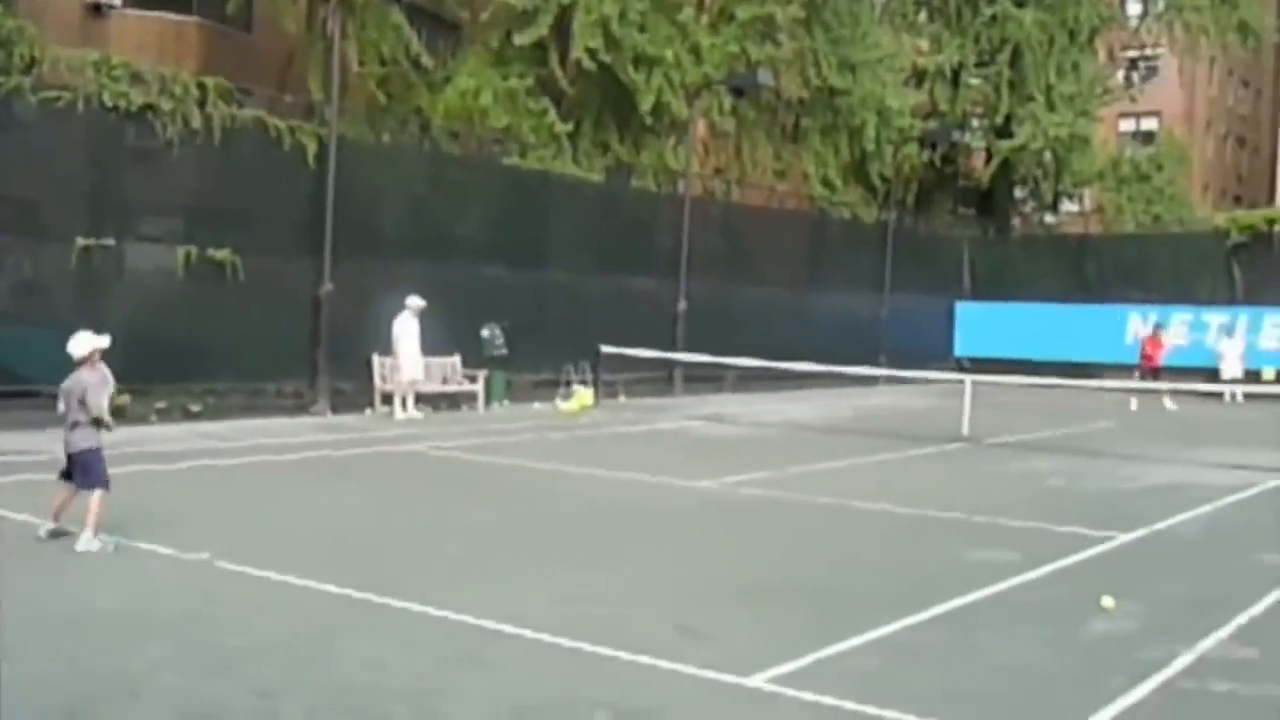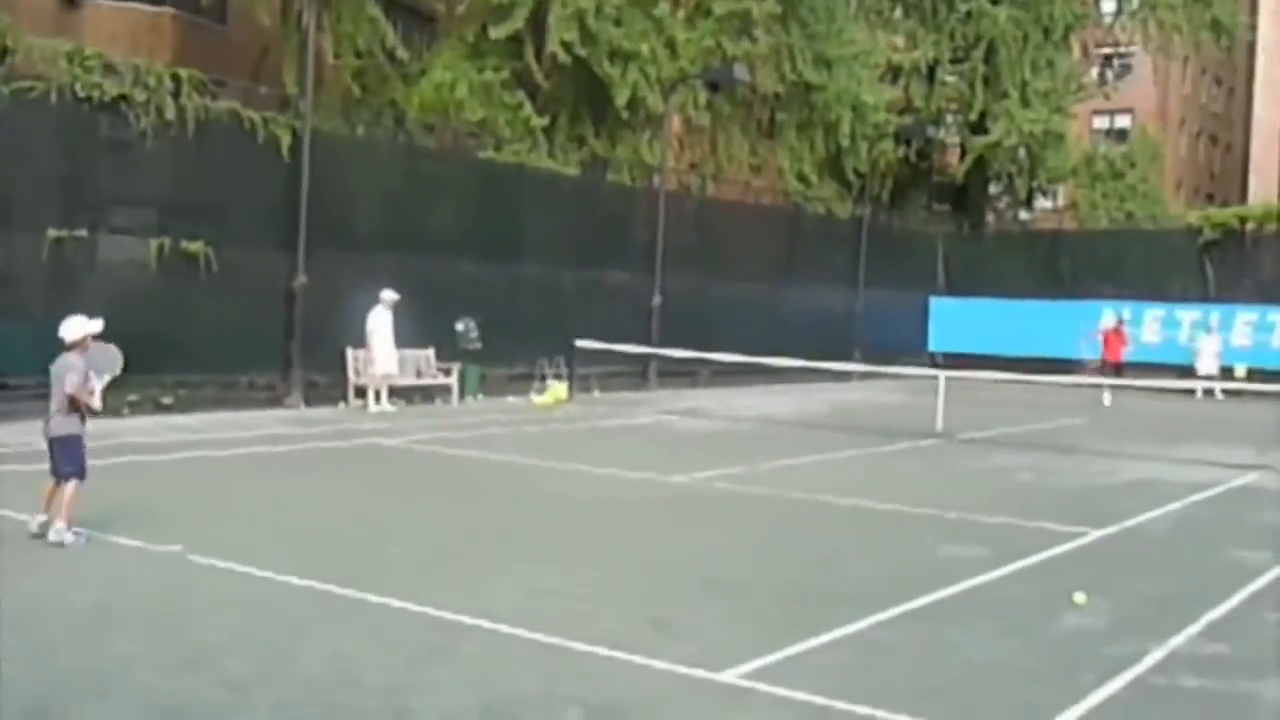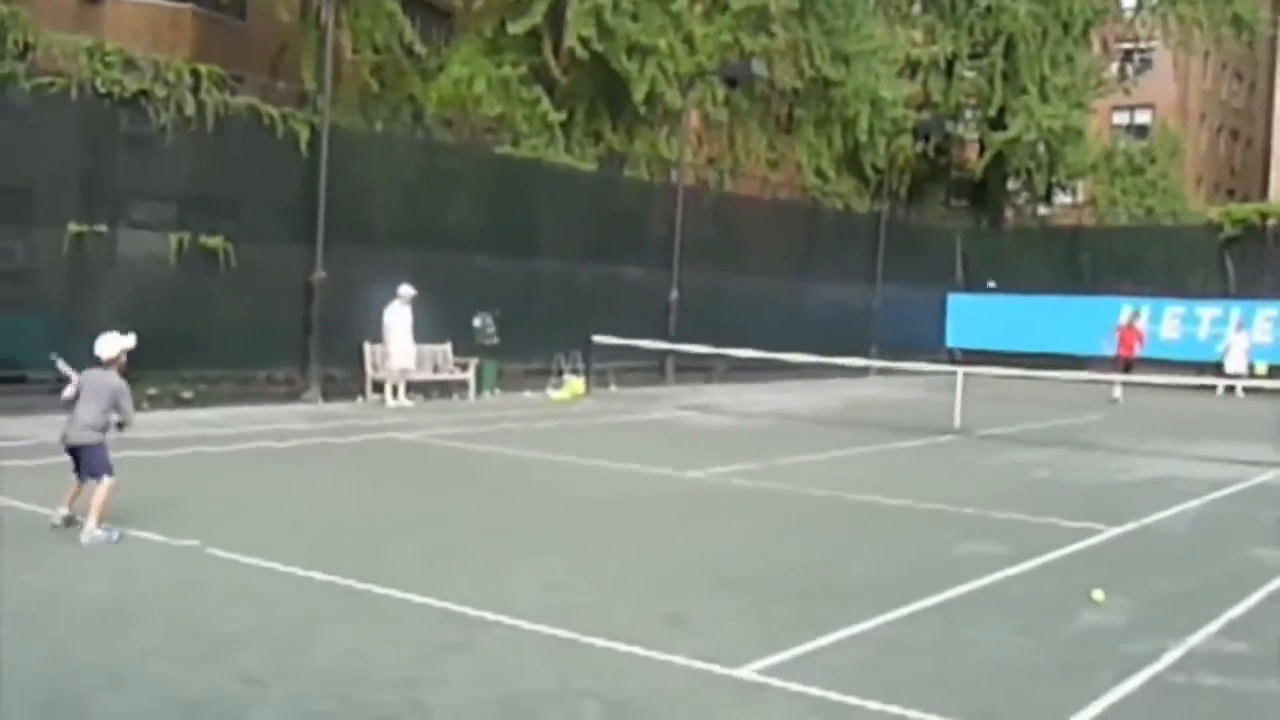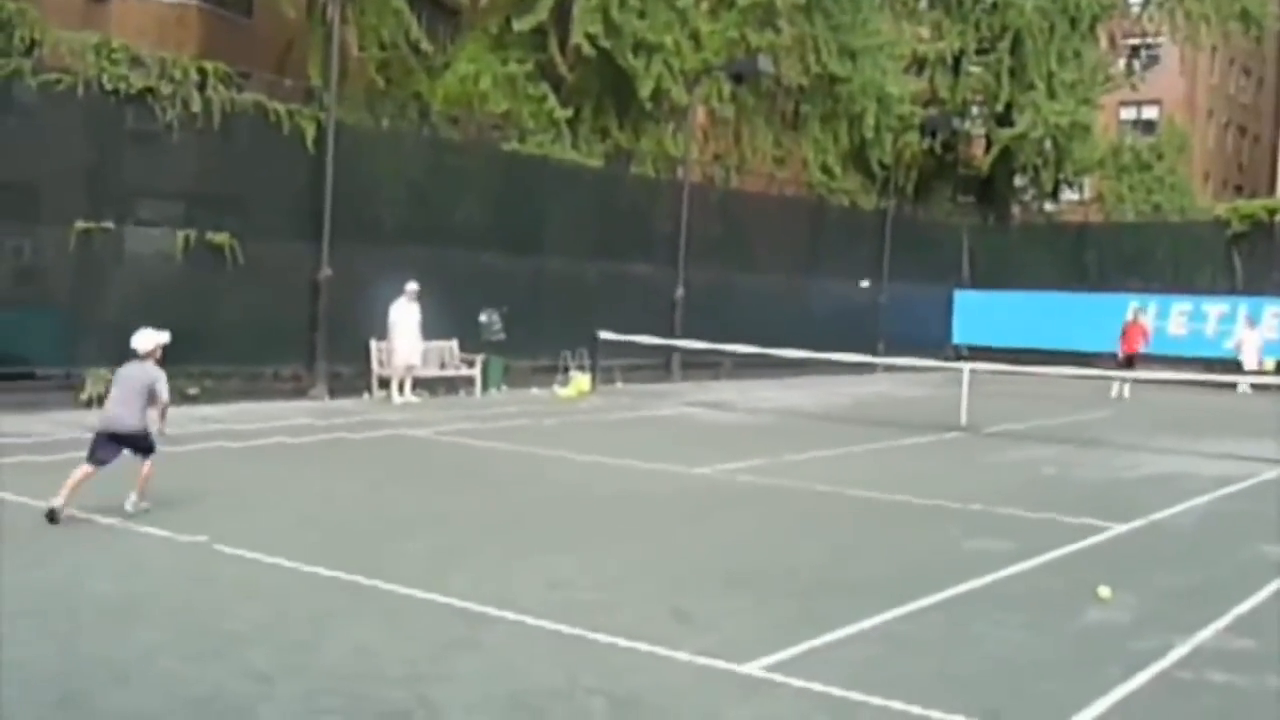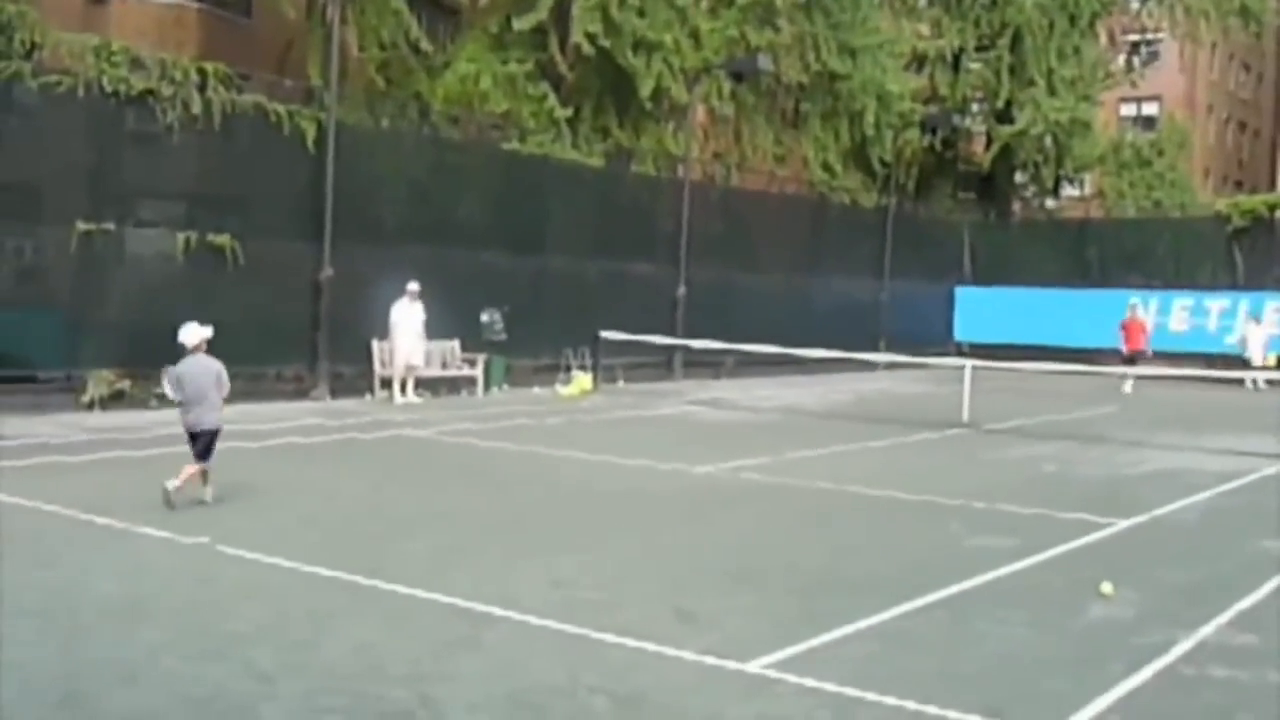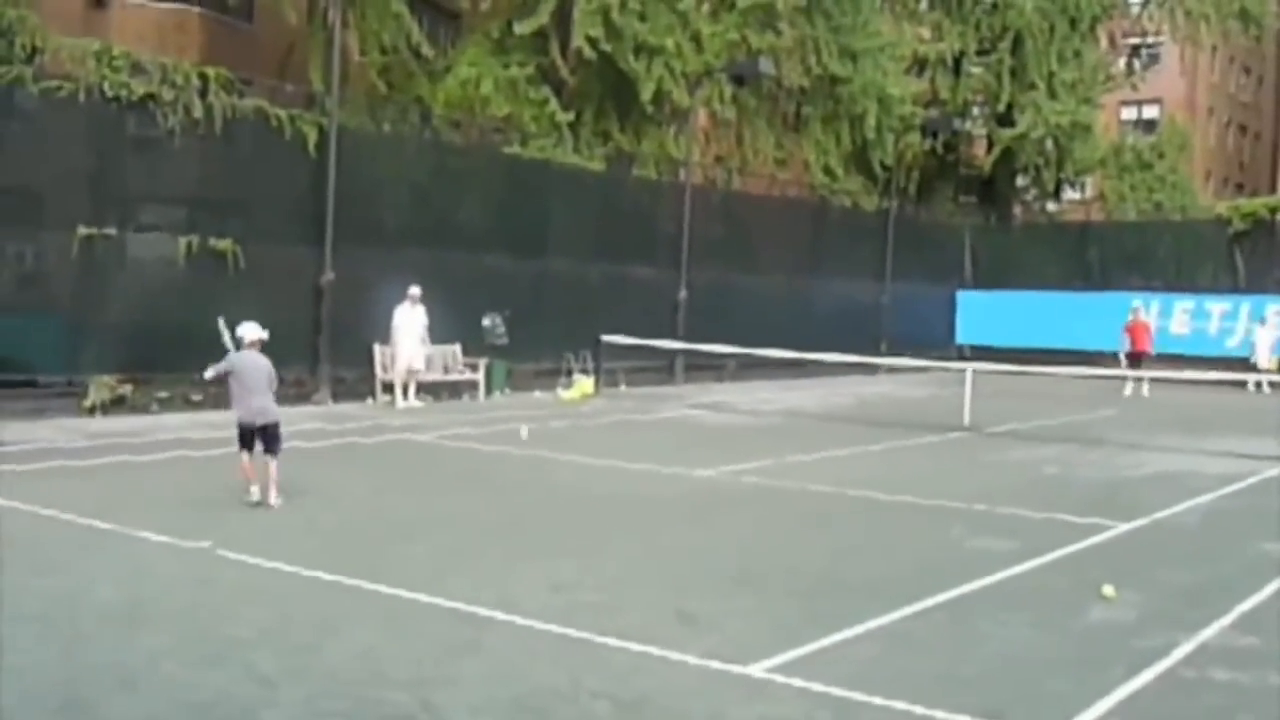
dt=0.3s
person 1, frame 1
left shoulder: (68, 382)
right shoulder: (91, 380)
left elbow: (63, 409)
right elbow: (97, 412)
right wrist: (107, 420)
left hip: (72, 441)
right hip: (87, 442)
left knee: (71, 484)
right knee: (99, 487)
left ankle: (51, 525)
right ankle: (88, 538)
person 1, frame 2
left shoulder: (60, 362)
right shoulder: (76, 363)
right elbow: (71, 391)
left wrist: (91, 393)
right wrist: (91, 403)
left hip: (55, 427)
right hip: (68, 429)
left knee: (59, 476)
right knee: (74, 478)
left ankle: (42, 521)
right ankle: (59, 528)
person 1, frame 3
left shoulder: (87, 375)
right shoulder: (118, 385)
left elbow: (67, 396)
right elbow: (127, 419)
right wrist: (117, 423)
left hip: (71, 434)
right hip: (90, 437)
left knee: (83, 475)
right knee: (105, 479)
left ankle: (63, 513)
right ankle: (91, 529)
person 1, frame 4
left shoulder: (123, 370)
right shoulder: (158, 374)
left elbow: (111, 397)
right elbow: (164, 400)
right wrist: (162, 423)
left hip: (108, 423)
right hip: (133, 427)
left knee: (90, 465)
right knee: (147, 457)
left ankle: (58, 503)
right ankle: (136, 499)
person 1, frame 5
left shoulder: (179, 369)
right shoulder: (216, 365)
left elbow: (177, 399)
right elbow: (225, 393)
left hip: (190, 420)
right hip: (210, 421)
left knee: (200, 456)
right knee: (199, 461)
left ankle: (206, 490)
right ankle: (174, 484)
person 1, frame 6
left shoulder: (233, 360)
right shoulder: (266, 362)
left elbow: (208, 375)
left wrist: (221, 366)
left hip: (246, 417)
right hip: (270, 415)
left knee: (246, 452)
right knee: (272, 455)
left ankle: (254, 490)
right ankle: (273, 496)
